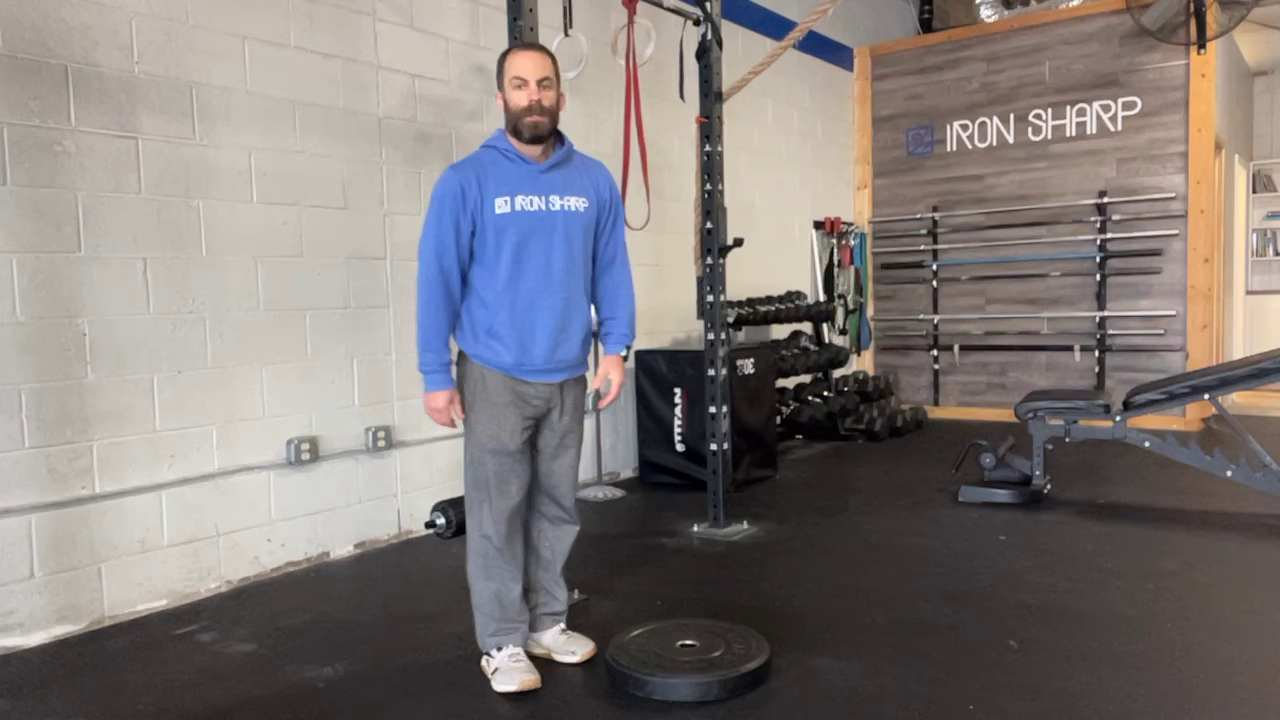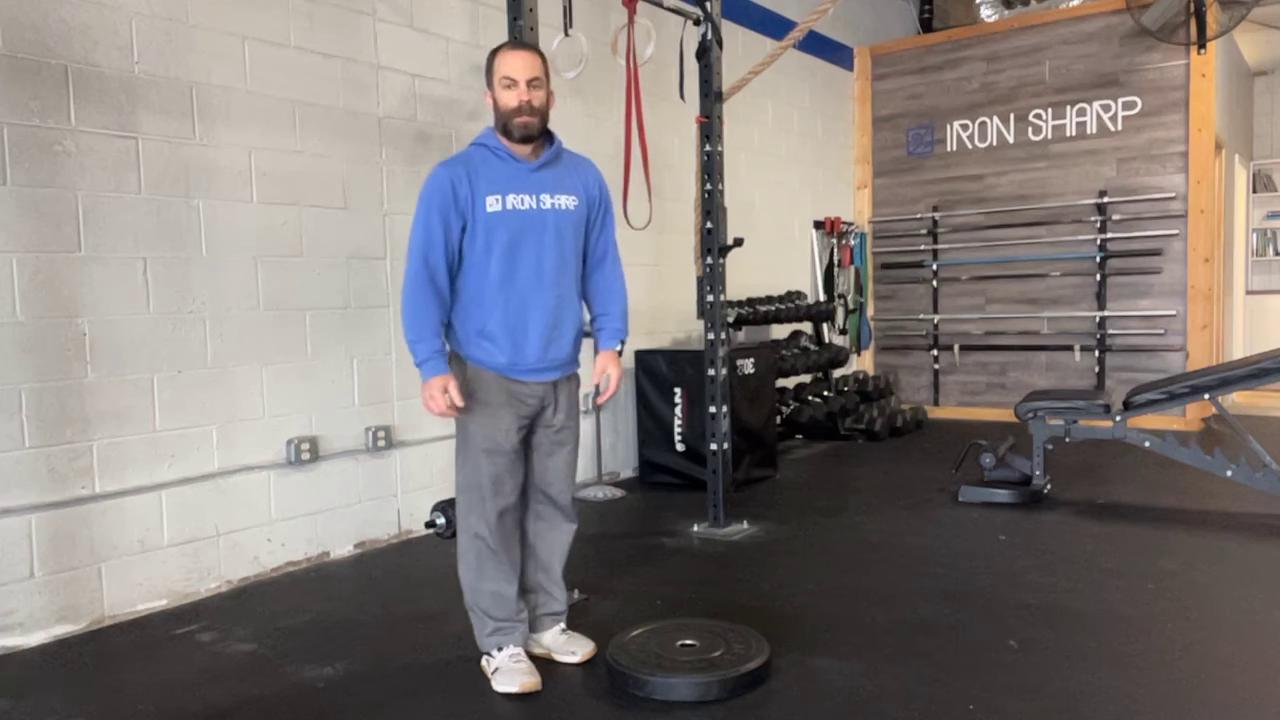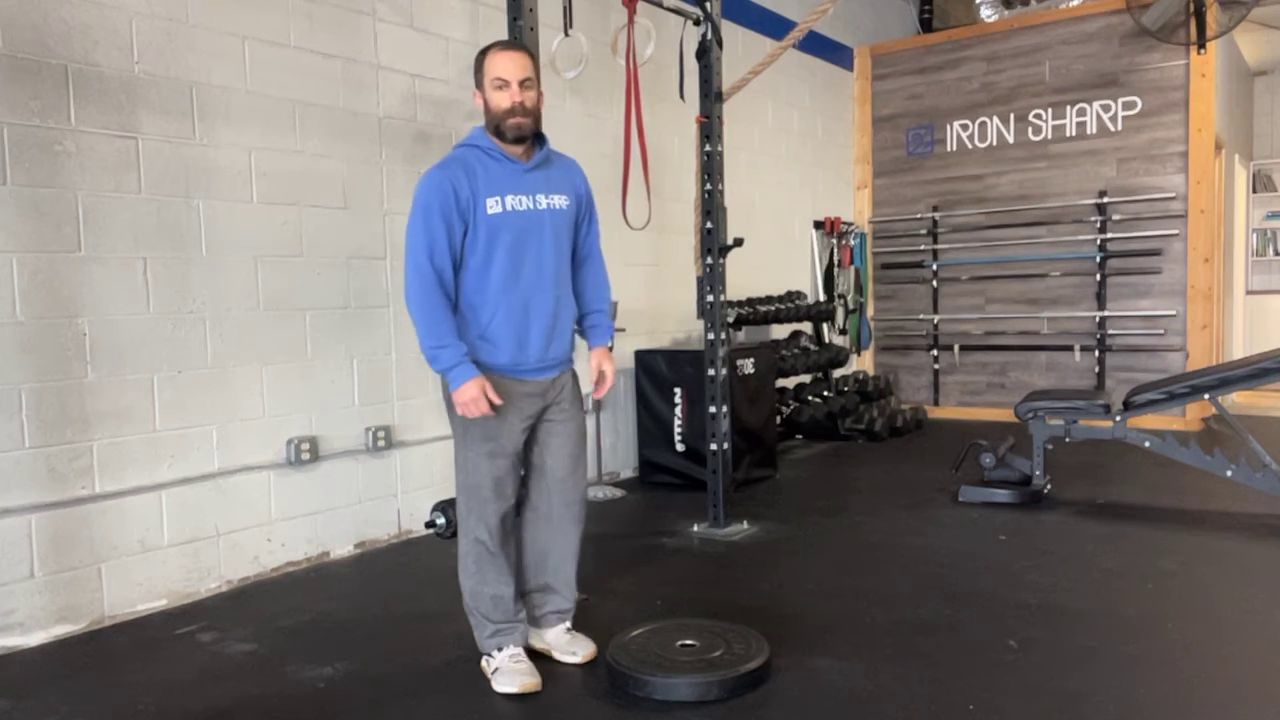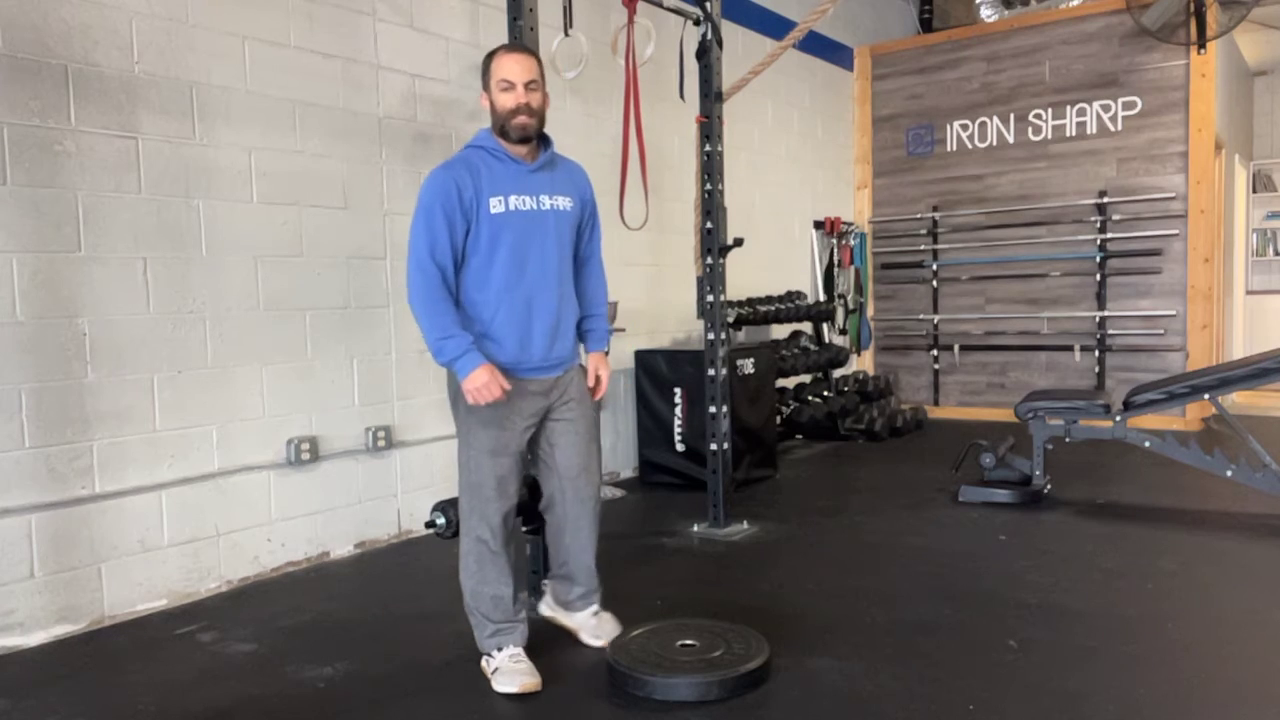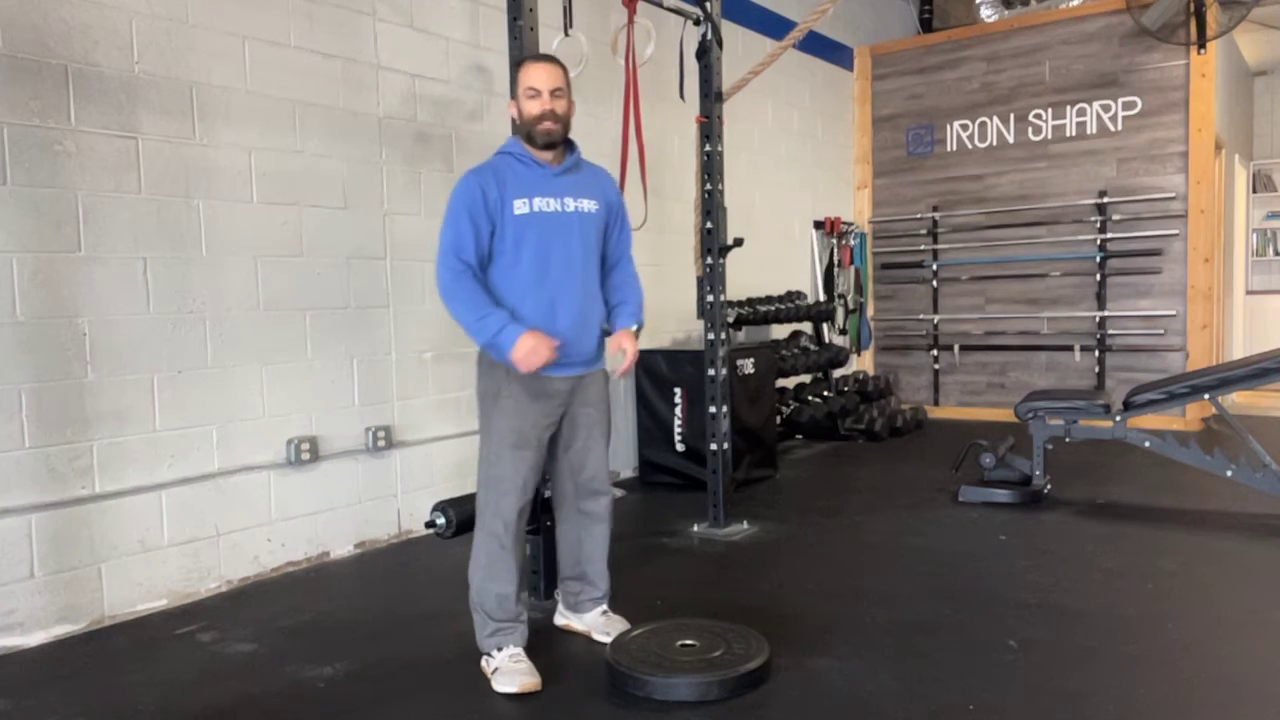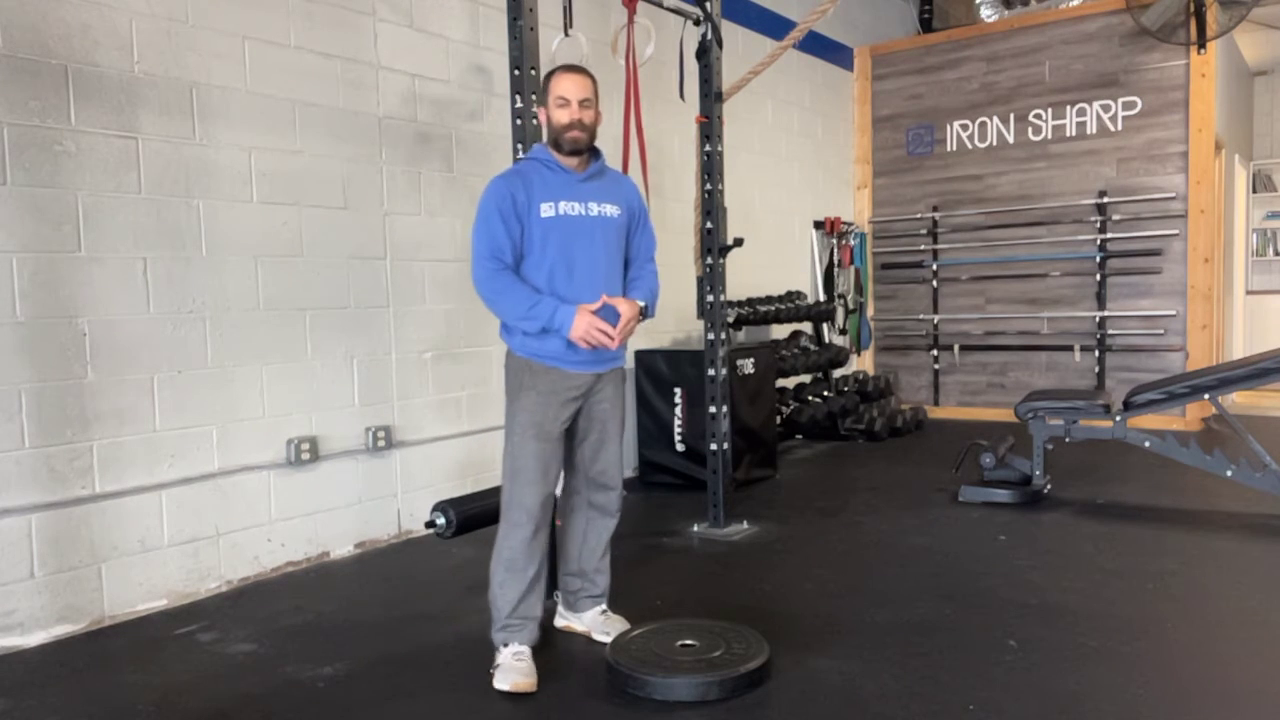
dt=0.3s
person 1, frame 1
left shoulder: (594, 180)
right shoulder: (467, 180)
left elbow: (612, 269)
right elbow: (438, 279)
left wrist: (615, 347)
right wrist: (435, 374)
left hip: (567, 377)
right hip: (495, 376)
left knee: (556, 506)
right knee: (498, 512)
left ankle: (547, 623)
right ankle: (501, 643)
person 1, frame 2
left shoulder: (583, 178)
right shoulder: (456, 178)
left elbow: (603, 265)
right elbow: (426, 274)
left wrist: (610, 341)
right wrist: (431, 364)
left hip: (560, 376)
right hip: (488, 377)
left knee: (553, 506)
right knee: (490, 512)
left ankle: (546, 622)
right ankle: (501, 641)
person 1, frame 3
left shoulder: (568, 176)
right shoulder: (450, 180)
left elbow: (587, 264)
right elbow: (427, 283)
left wrist: (599, 339)
right wrist: (457, 371)
left hip: (559, 374)
right hip: (489, 378)
left knee: (564, 498)
right knee: (489, 513)
left ankle: (549, 620)
right ankle: (502, 644)
person 1, frame 4
left shoulder: (572, 180)
right shoulder: (454, 180)
right elbow: (427, 279)
left wrist: (597, 343)
right wrist: (465, 360)
left hip: (565, 373)
right hip: (493, 377)
left knee: (579, 491)
right knee: (490, 513)
left ankle: (574, 598)
right ankle: (501, 642)
person 1, frame 5
left shoulder: (599, 184)
right shoulder: (484, 183)
left elbow: (619, 264)
right elbow: (456, 274)
left wrist: (628, 323)
right wrist: (509, 335)
left hip: (587, 372)
right hip: (516, 375)
left knee: (588, 495)
right knee: (505, 506)
left ankle: (583, 603)
right ankle: (502, 642)
person 1, frame 6
left shoulder: (622, 190)
right shoulder: (512, 187)
left elbow: (642, 262)
right elbow: (491, 275)
left wrist: (637, 301)
right wrist: (564, 317)
left hip: (607, 368)
right hip: (540, 366)
left knee: (599, 491)
right knee: (528, 498)
left ankle: (583, 603)
right ankle: (512, 639)
